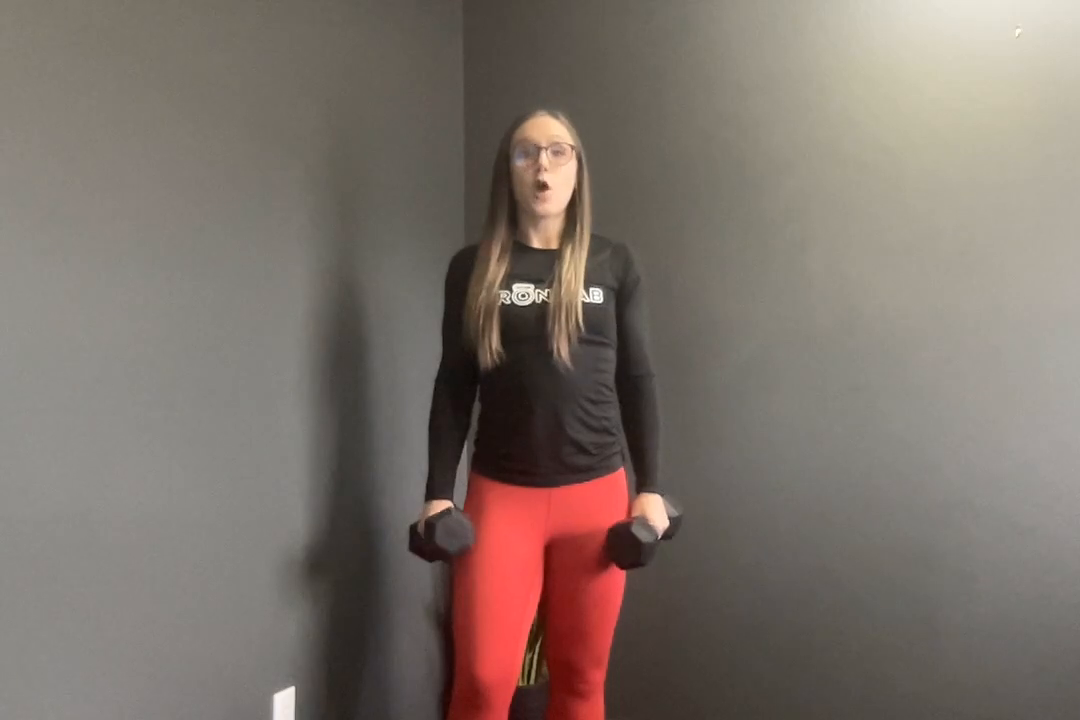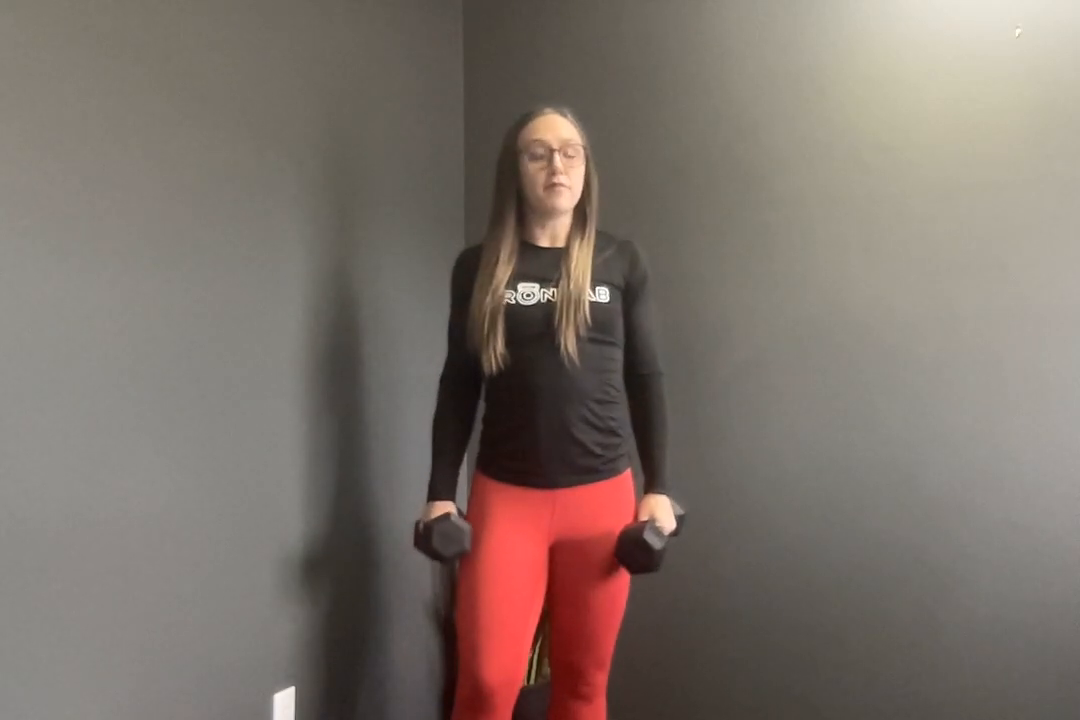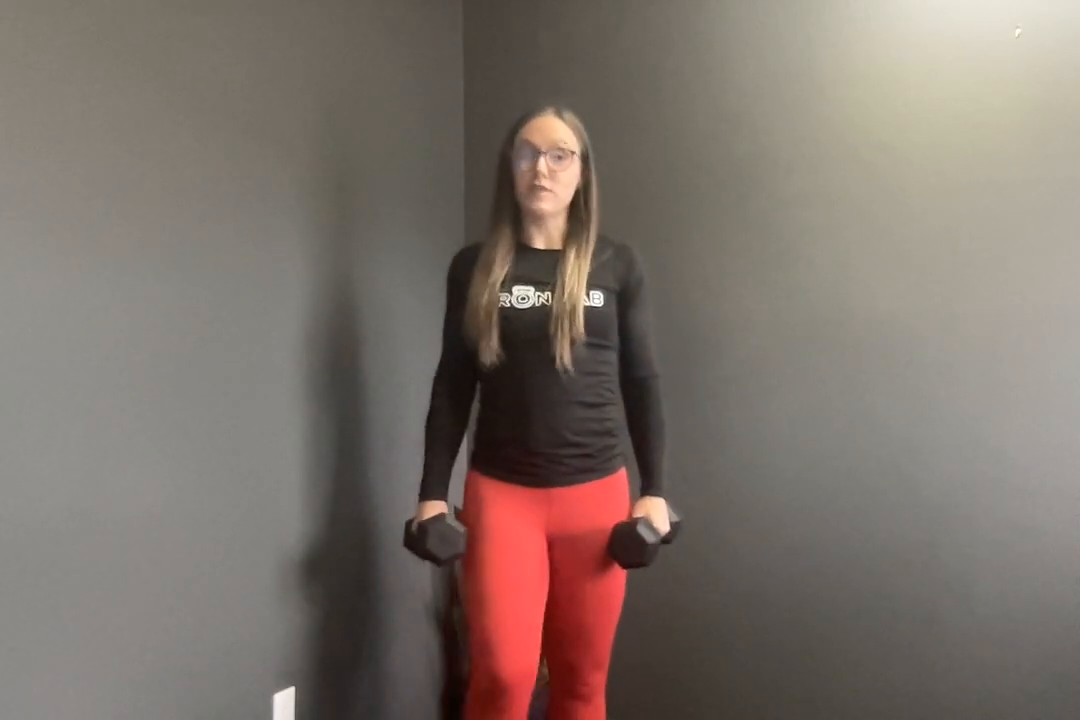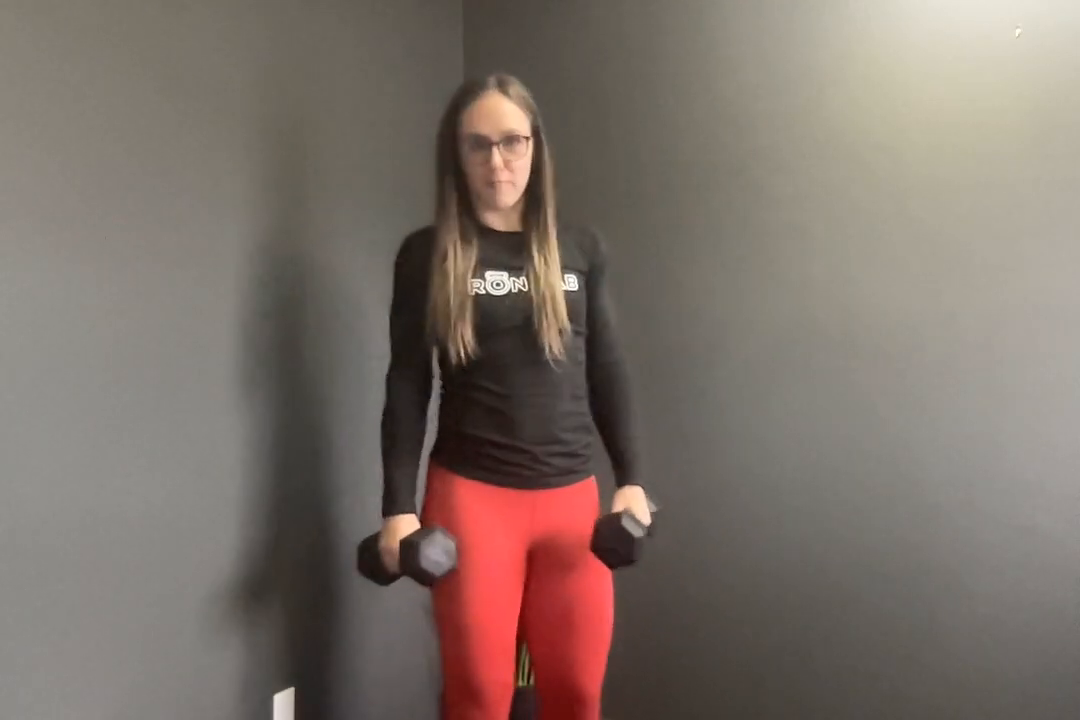
dt=1s
person 1, frame 1
left shoulder: (614, 264)
right shoulder: (473, 267)
left elbow: (637, 379)
right elbow: (453, 386)
left wrist: (649, 488)
right wrist: (437, 491)
left hip: (595, 492)
right hip: (500, 492)
person 1, frame 2
left shoulder: (621, 262)
right shoulder: (477, 267)
left elbow: (645, 378)
right elbow: (457, 386)
left wrist: (657, 489)
right wrist: (440, 493)
left hip: (601, 494)
right hip: (504, 494)
person 1, frame 3
left shoulder: (616, 265)
right shoulder: (474, 267)
left elbow: (641, 380)
right elbow: (452, 386)
left wrist: (654, 490)
right wrist: (432, 492)
left hip: (595, 491)
right hip: (501, 490)
person 1, frame 4
left shoulder: (581, 248)
right shoulder: (425, 254)
left elbow: (606, 370)
right elbow: (407, 385)
left wrist: (630, 478)
right wrist: (399, 505)
left hip: (570, 495)
right hip: (468, 495)
